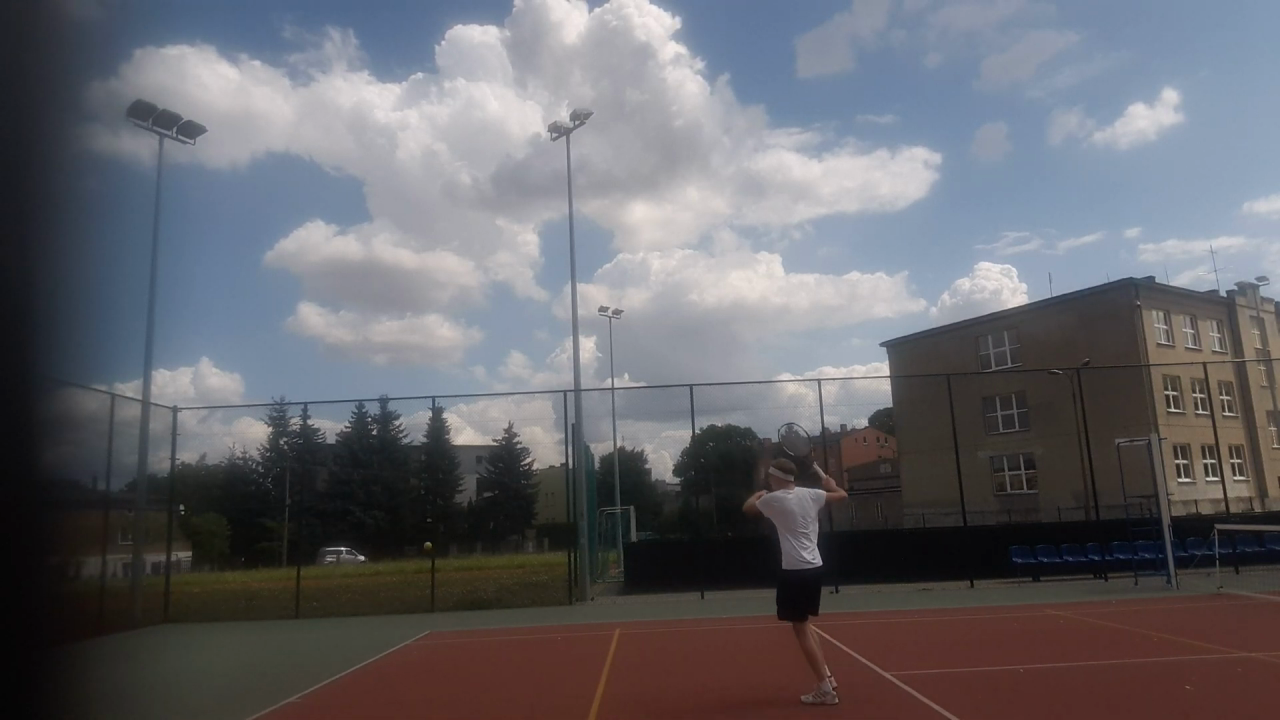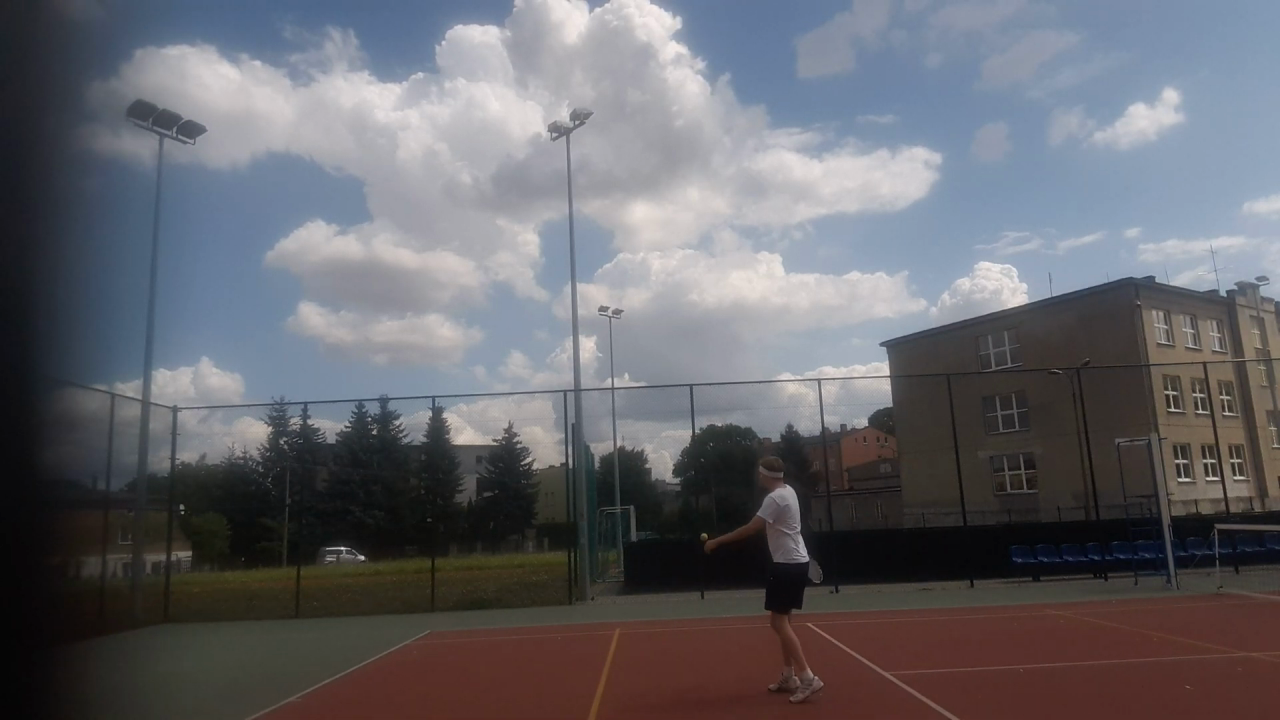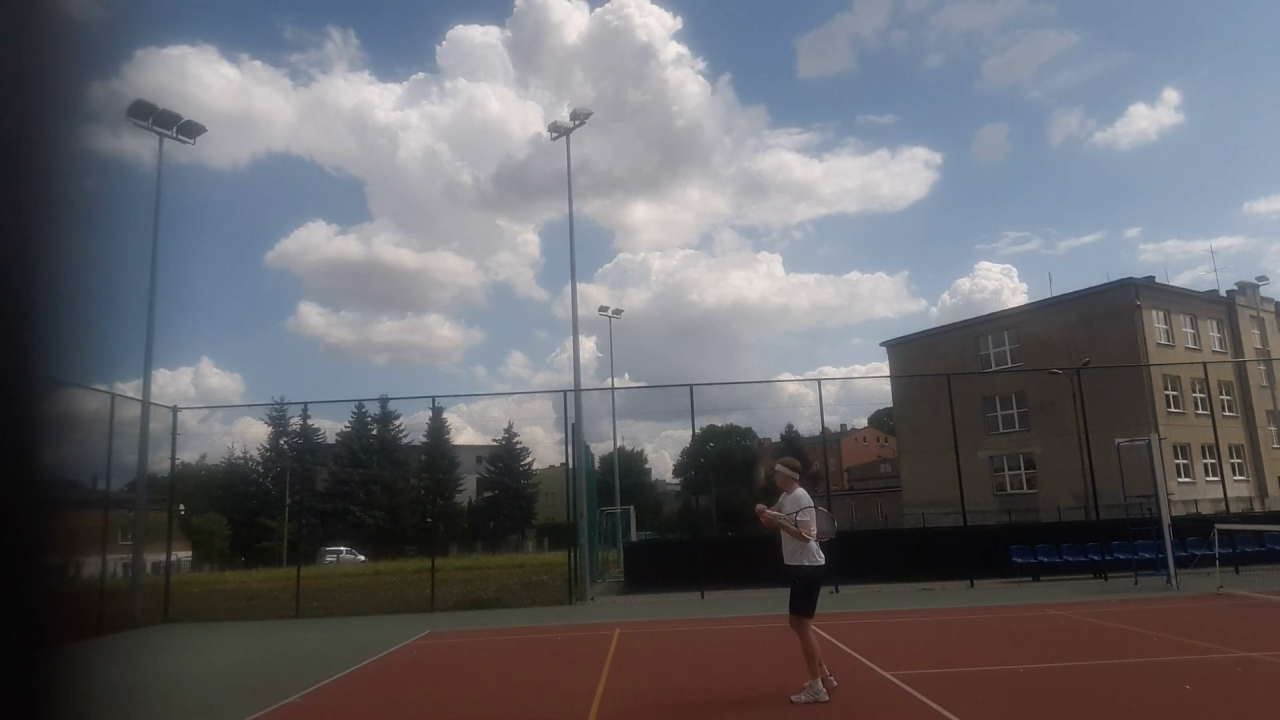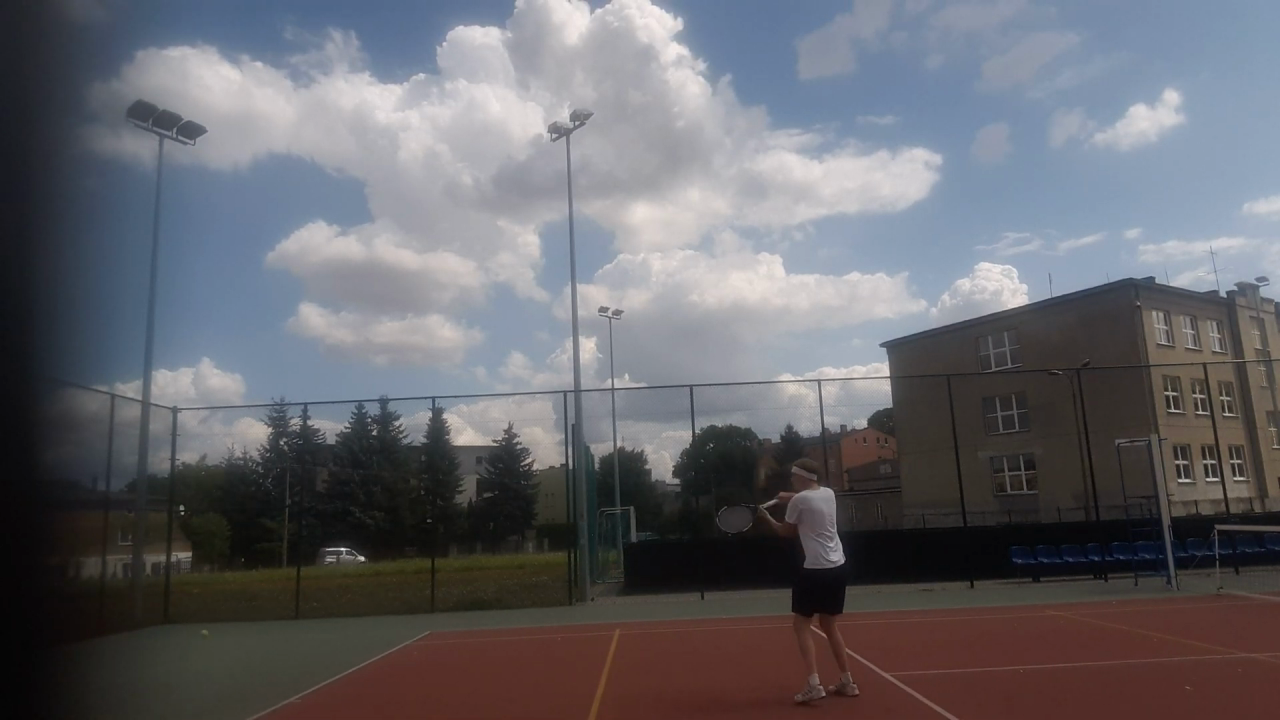
dt=0.5s
person 1, frame 1
left shoulder: (773, 499)
right shoulder: (811, 495)
left elbow: (748, 508)
right elbow: (841, 494)
left wrist: (760, 493)
right wrist: (826, 478)
left hip: (794, 571)
right hip: (814, 568)
left knee: (800, 631)
right knee: (804, 625)
left ankle: (825, 689)
right ankle: (825, 676)
person 1, frame 2
left shoulder: (775, 497)
right shoulder: (787, 492)
left elbow: (751, 529)
left wrist: (717, 541)
left hip: (787, 565)
right hip: (797, 563)
left knee: (779, 622)
right knee: (782, 621)
left ankle: (808, 678)
right ankle: (789, 677)
person 1, frame 3
left shoulder: (799, 497)
right shoulder: (786, 497)
left elbow: (805, 535)
right elbow: (768, 521)
left wrist: (780, 524)
right wrist: (763, 512)
left hip: (808, 566)
right hip: (801, 566)
left knee: (802, 624)
right knee: (798, 623)
left ankle: (816, 688)
right ankle: (823, 675)
person 1, frame 4
left shoulder: (799, 500)
right shoulder: (828, 493)
left elbow: (786, 532)
left wrist: (766, 519)
left hip: (815, 570)
right hip: (838, 566)
left knee: (802, 626)
right knee: (829, 624)
left ankle: (814, 686)
right ankle: (847, 682)
